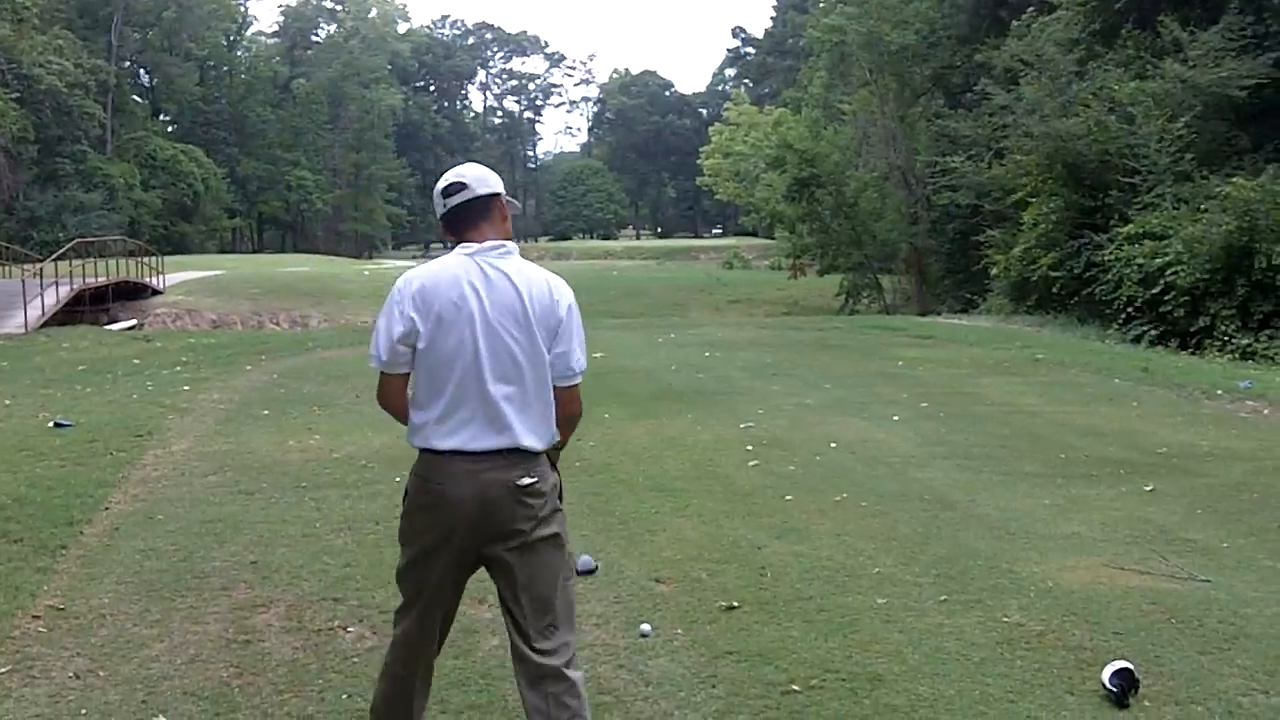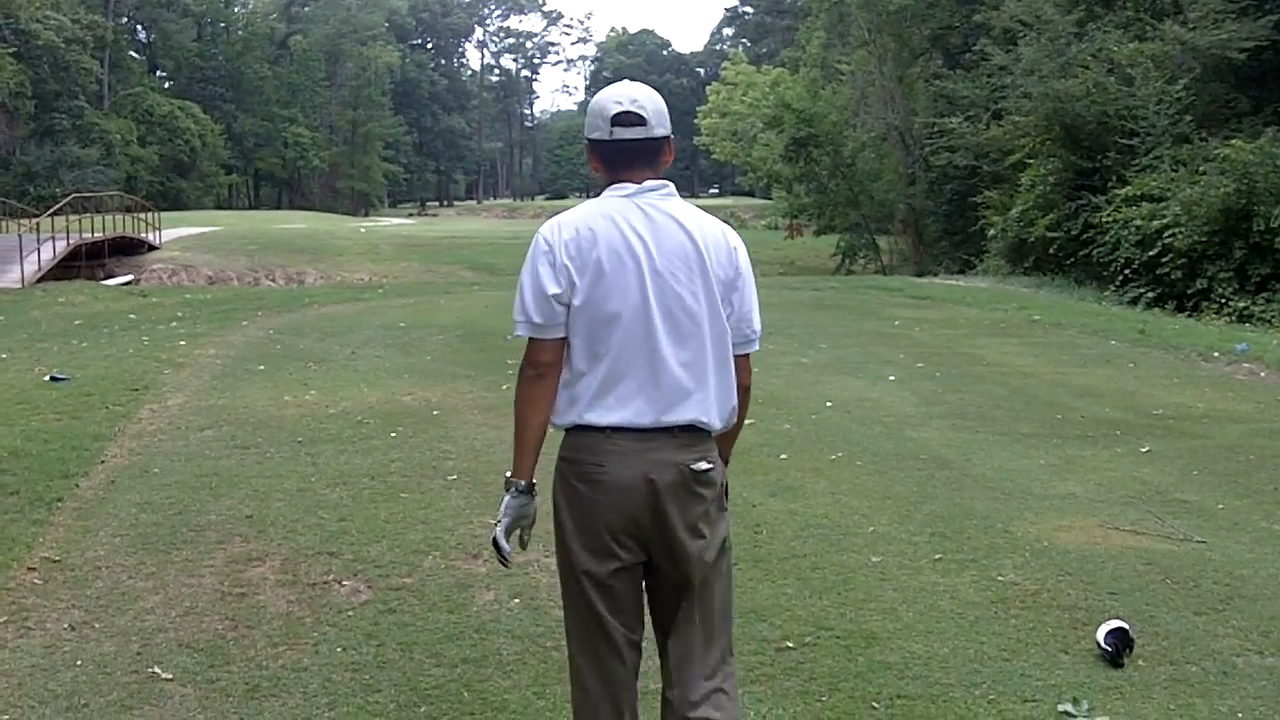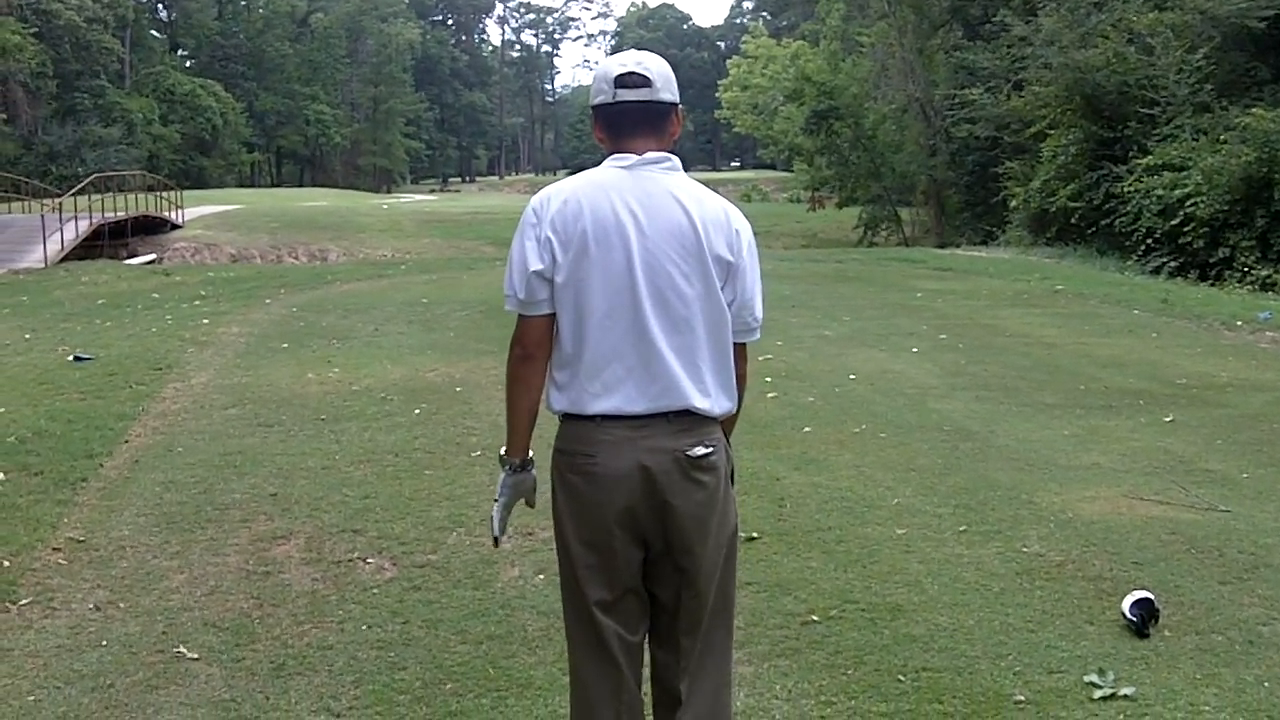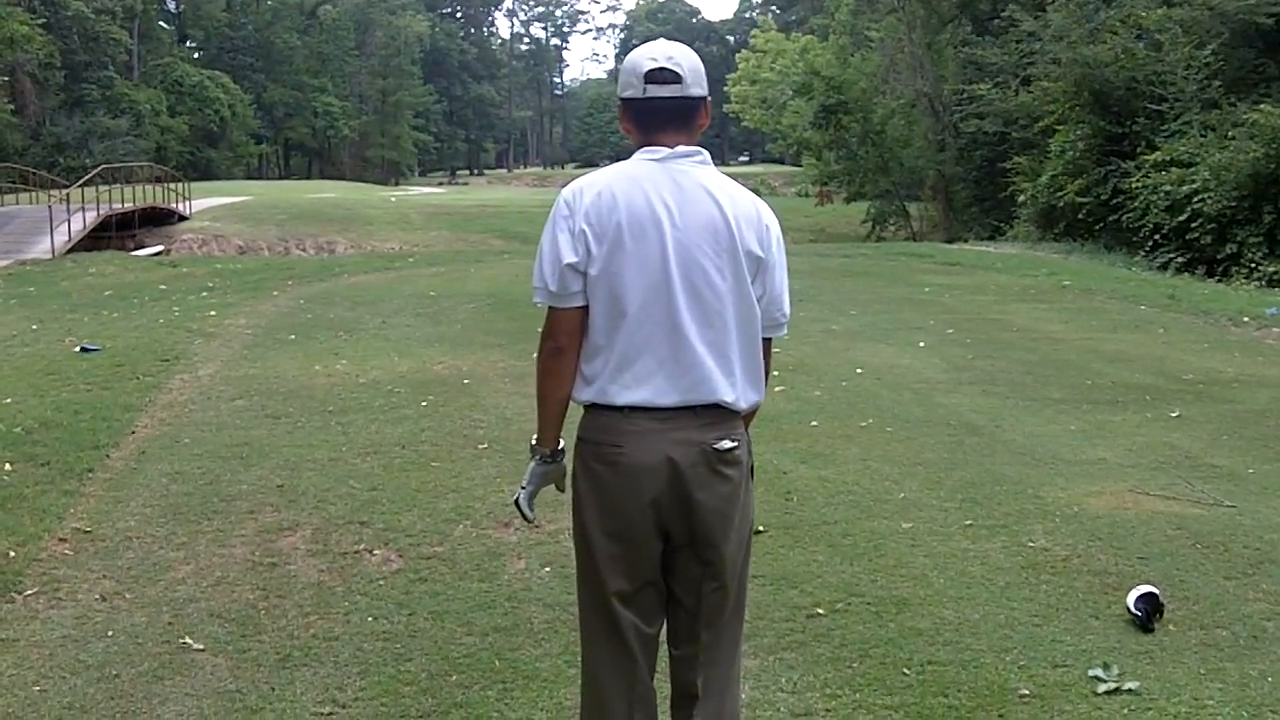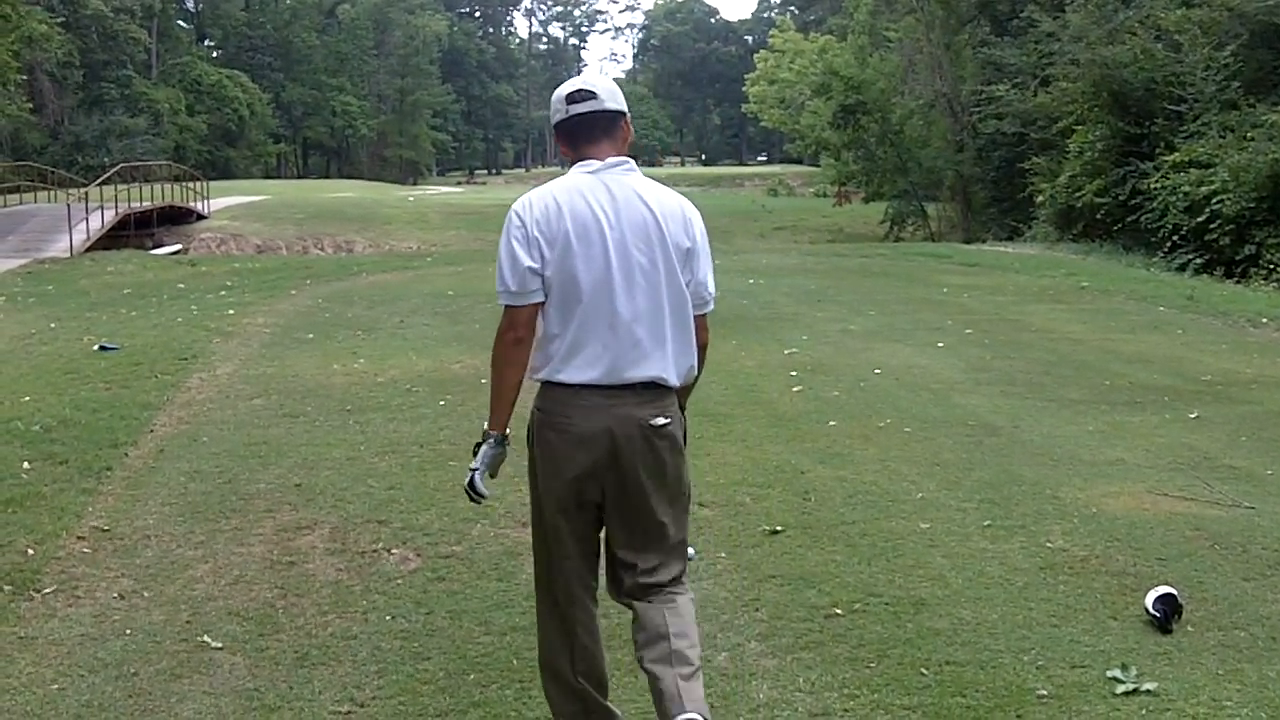
dt=1s
person 1, frame 1
left shoulder: (416, 286)
right shoulder: (550, 289)
left elbow: (391, 397)
right elbow: (569, 405)
left hip: (441, 481)
right hip: (523, 482)
left knee: (418, 628)
right knee: (549, 645)
person 1, frame 2
left shoulder: (564, 236)
right shoulder: (719, 239)
left elbow: (542, 368)
right elbow: (740, 378)
left wrist: (521, 481)
left hip: (597, 465)
right hip: (690, 464)
left knee: (606, 653)
right knee: (700, 660)
person 1, frame 3
left shoulder: (554, 208)
right shoulder: (721, 216)
left elbow: (531, 346)
right elbow: (736, 356)
left wrist: (516, 458)
left hip: (592, 453)
right hip: (691, 452)
left knee: (603, 646)
right knee: (694, 648)
person 1, frame 4
left shoulder: (586, 200)
right shoulder: (750, 211)
left elbow: (562, 339)
right elbow: (761, 347)
left wrist: (546, 448)
left hip: (615, 444)
right hip: (714, 446)
left knee: (617, 639)
right knee: (709, 641)
person 1, frame 5
left shoulder: (536, 210)
right shoulder: (677, 210)
left elbow: (518, 330)
right elbow: (698, 334)
left wrist: (496, 433)
left hip: (567, 418)
right hip: (652, 415)
left knee: (567, 586)
right knee: (659, 583)
